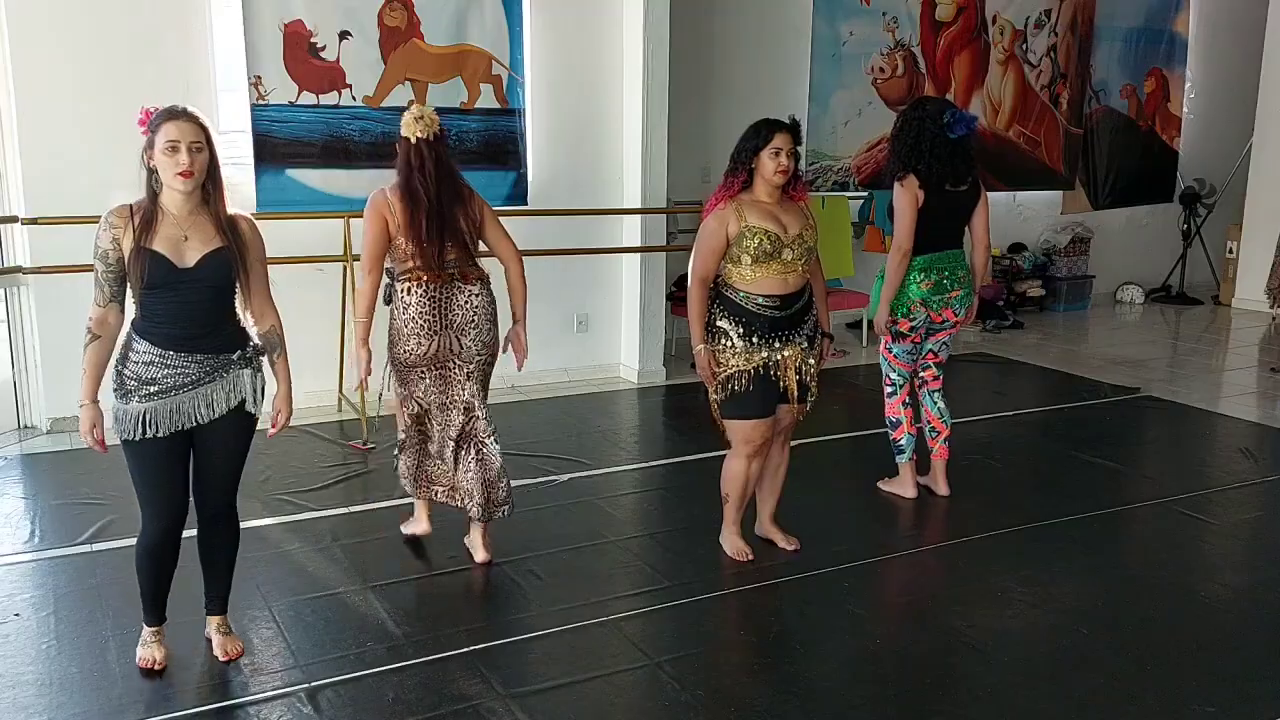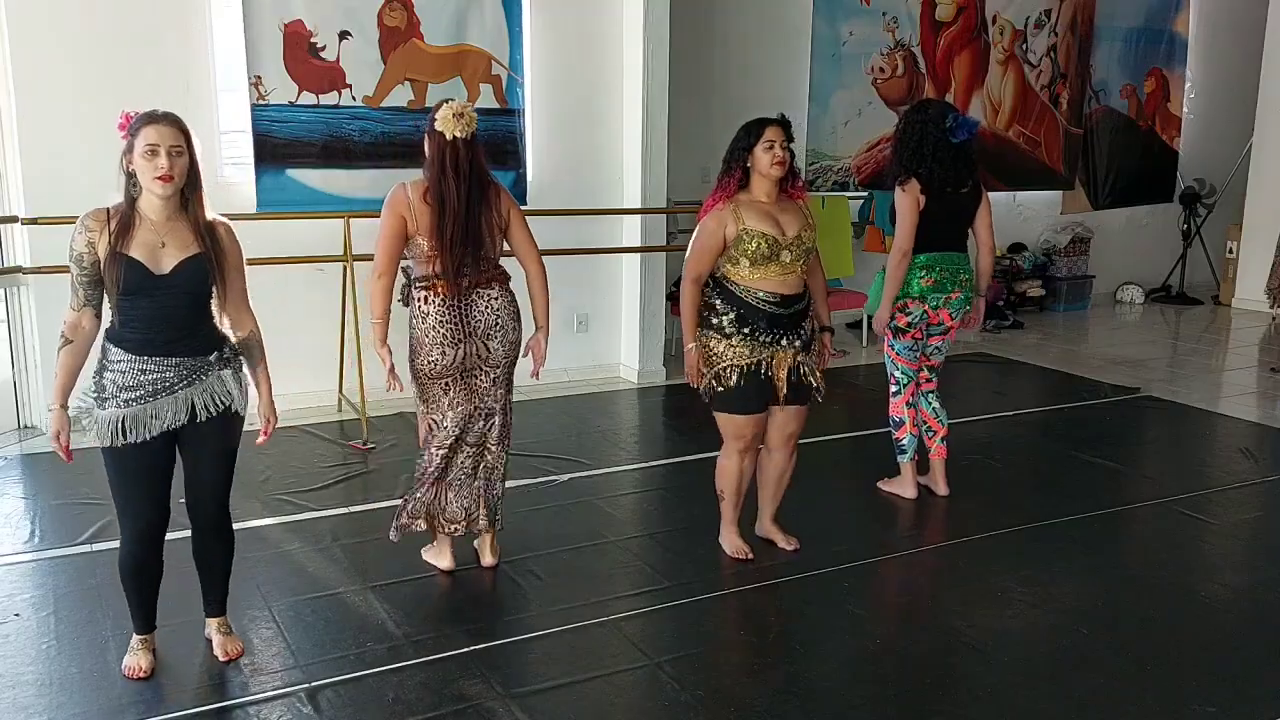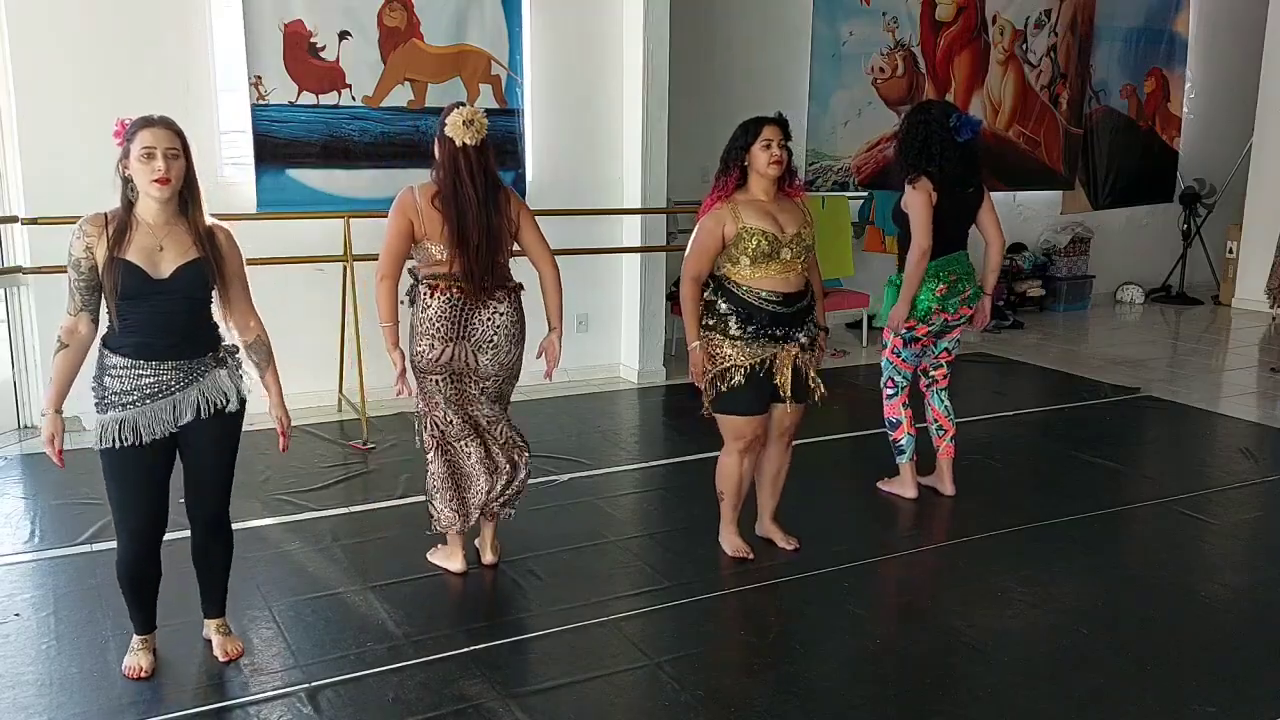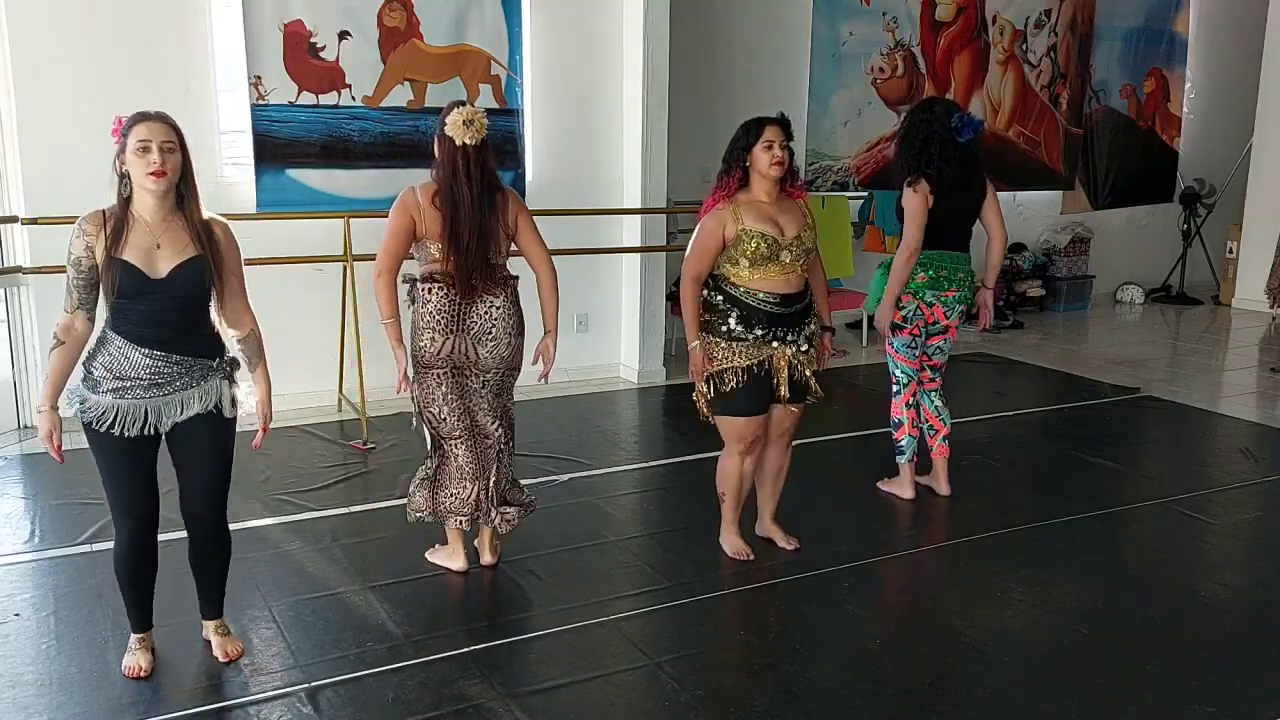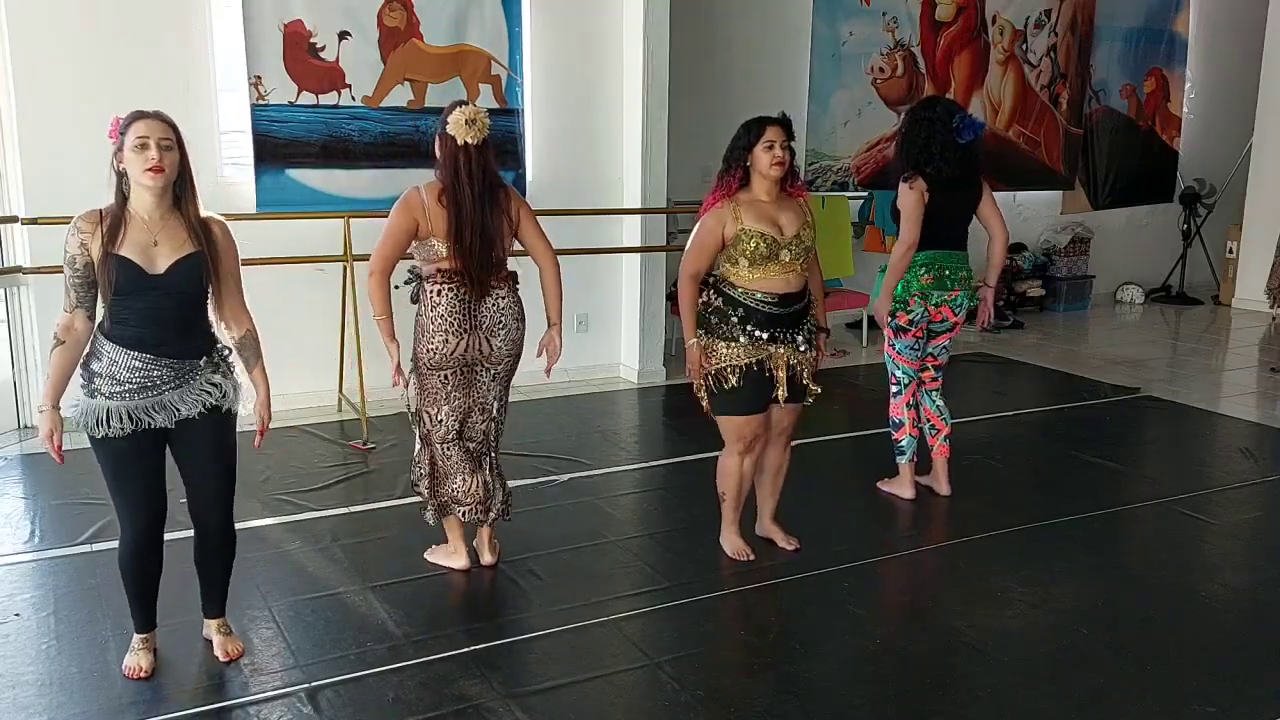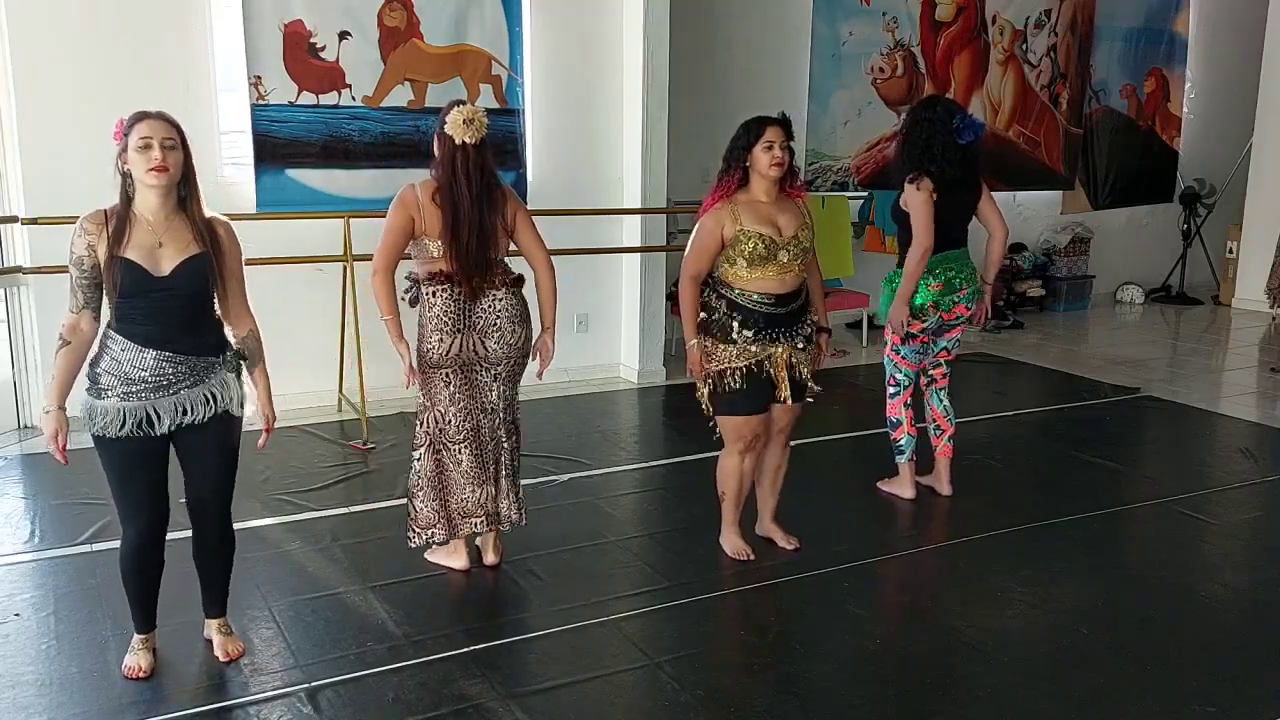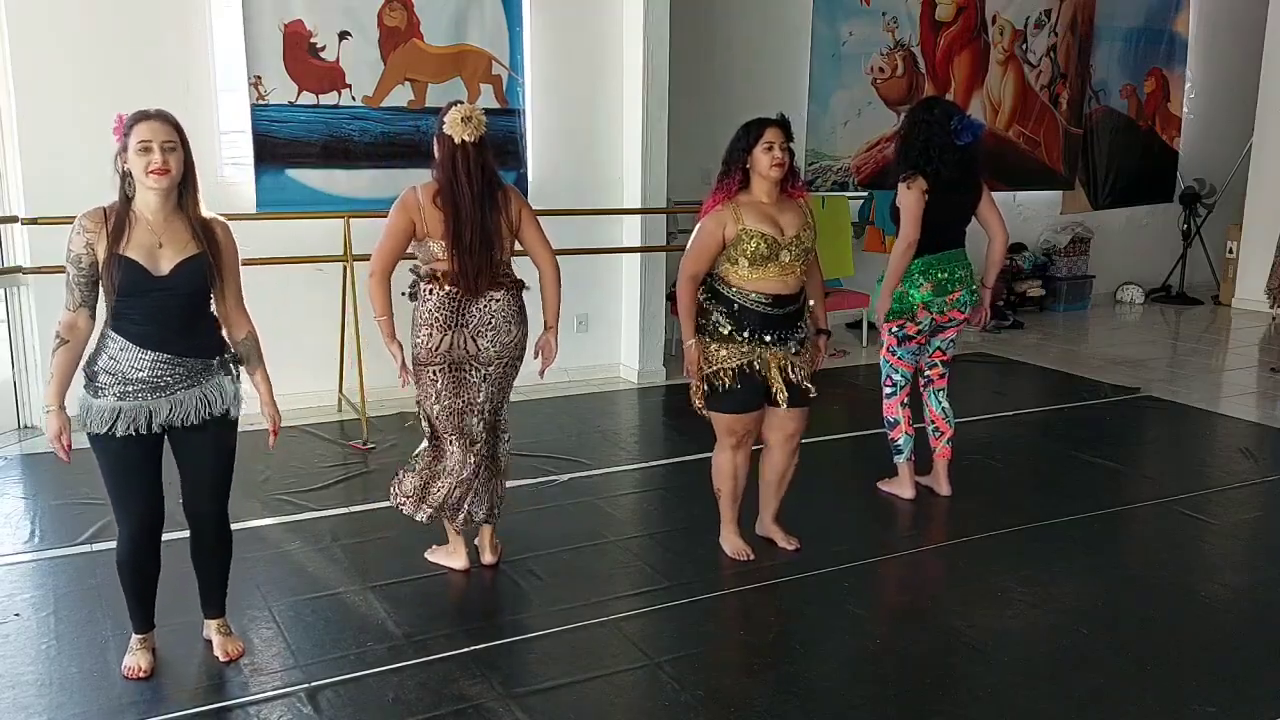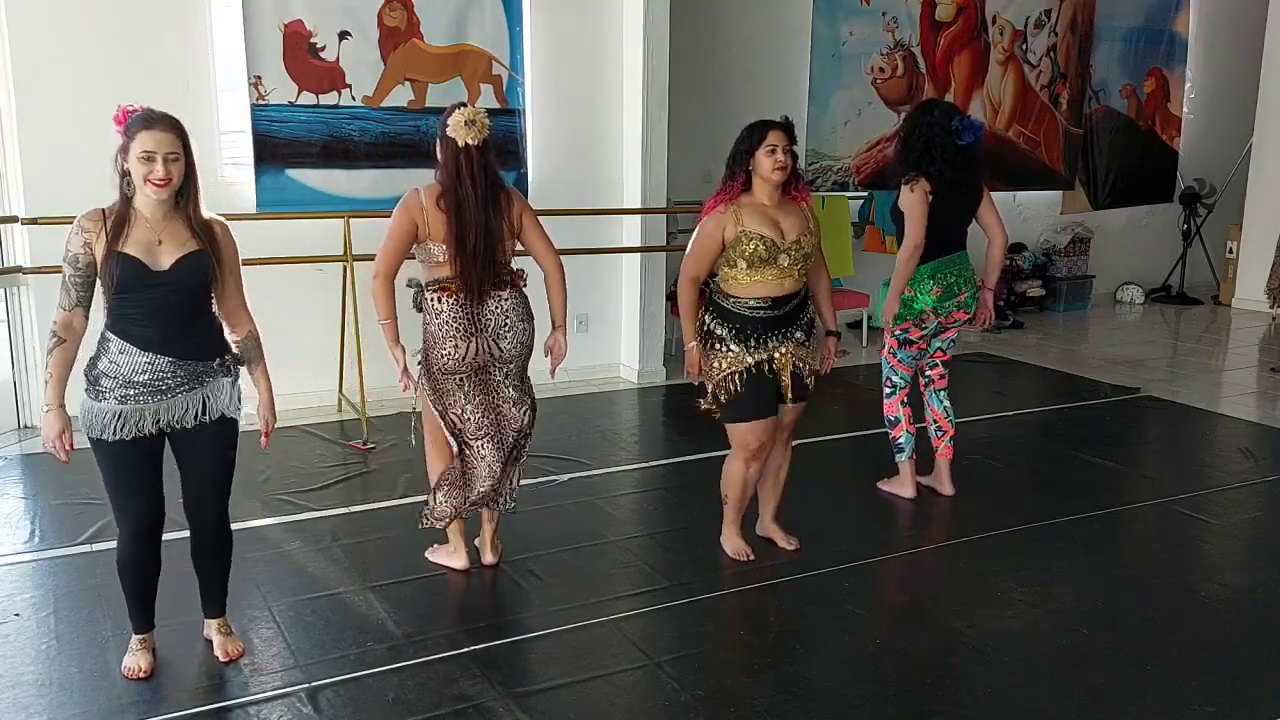
dt=0.5s
person 1, frame 1
left shoulder: (236, 228)
right shoulder: (123, 224)
left elbow: (262, 310)
right elbow: (105, 316)
left wrist: (283, 383)
right wrist: (88, 398)
left hip: (226, 383)
right hip: (151, 386)
left knee: (218, 507)
right knee: (162, 517)
left ankle: (217, 619)
right ankle: (152, 627)
person 1, frame 2
left shoulder: (214, 233)
right shoulder: (99, 228)
left elbow: (240, 317)
right elbow: (81, 320)
left wrist: (265, 391)
right wrist: (59, 403)
left hip: (207, 389)
right hip: (129, 397)
left knee: (211, 514)
right knee: (142, 524)
left ankle: (217, 620)
right ankle: (142, 635)
person 1, frame 3
left shoulder: (213, 238)
right shoulder: (97, 233)
left elbow: (245, 319)
right elbow: (77, 326)
left wrist: (275, 394)
right wrist: (52, 408)
left hip: (207, 391)
right hip: (128, 399)
left knee: (210, 516)
right knee: (138, 532)
left ankle: (215, 621)
right ankle: (142, 635)
person 1, frame 4
left shoulder: (211, 233)
right shoulder: (95, 230)
left elbow: (239, 316)
right elbow: (75, 322)
left wrist: (263, 387)
right wrist: (48, 403)
left hip: (200, 391)
right hip: (119, 395)
left knee: (206, 515)
right knee: (134, 524)
left ankle: (214, 621)
right ankle: (140, 635)
person 1, frame 5
left shoulder: (210, 231)
right shoulder: (92, 229)
left elbow: (235, 315)
right elbow: (75, 322)
left wrist: (262, 388)
right wrist: (49, 404)
left hip: (200, 390)
right hip: (119, 397)
left knee: (213, 513)
right knee: (140, 524)
left ankle: (215, 621)
right ankle: (143, 635)
person 1, frame 6
left shoulder: (214, 232)
right shoulder: (98, 230)
left elbow: (239, 316)
right elbow: (81, 322)
left wrist: (263, 389)
right wrist: (54, 405)
left hip: (206, 392)
right hip: (125, 398)
left knee: (212, 513)
right knee: (142, 524)
left ankle: (217, 620)
right ankle: (143, 635)
person 1, frame 7
left shoulder: (211, 232)
right shoulder: (95, 228)
left elbow: (234, 316)
right elbow: (76, 319)
left wrist: (264, 389)
right wrist: (54, 403)
left hip: (203, 391)
right hip: (122, 396)
left knee: (209, 512)
right knee: (138, 522)
left ankle: (215, 620)
right ankle: (142, 635)
person 1, frame 8
left shoulder: (211, 232)
right shoulder: (95, 229)
left elbow: (236, 314)
right elbow: (70, 319)
left wrist: (264, 387)
right wrist: (53, 404)
left hip: (204, 394)
right hip: (123, 399)
left knee: (210, 514)
right knee: (139, 523)
left ankle: (216, 620)
right ankle: (141, 636)
person 2, frame 1
left shoulder: (385, 201)
right shoulder: (467, 197)
left elbow: (370, 272)
right elbow: (511, 258)
left wrist: (362, 340)
right wrist: (518, 323)
left hip: (417, 315)
right hip: (474, 312)
left knee: (417, 411)
right knee: (470, 418)
left ankle: (422, 514)
right ankle: (479, 536)
person 2, frame 2
left shoulder: (406, 197)
right shoulder: (496, 195)
left elbow: (382, 274)
right elbow: (534, 264)
left wrist: (381, 341)
right wrist: (541, 330)
left hip: (436, 324)
right hip: (495, 320)
left knee: (440, 429)
right knee: (487, 429)
left ankle: (443, 545)
right ankle: (487, 542)
person 2, frame 3
left shoulder: (414, 201)
right shoulder: (506, 199)
left elbow: (386, 276)
right elbow: (547, 265)
left wrist: (393, 345)
right wrist: (554, 331)
left hip: (439, 326)
right hip: (499, 325)
left knee: (447, 433)
right knee: (490, 429)
left ankle: (454, 549)
right ankle: (488, 541)
person 2, frame 4
left shoulder: (416, 200)
right shoulder: (506, 200)
left elbow: (385, 273)
right elbow: (544, 266)
left wrist: (398, 344)
right wrist: (549, 334)
left hip: (439, 324)
right hip: (497, 322)
left knee: (448, 429)
right knee: (490, 427)
left ankle: (454, 547)
right ankle: (488, 542)
person 2, frame 5
left shoulder: (419, 200)
right shoulder: (506, 198)
left elbow: (377, 271)
right elbow: (547, 261)
left wrist: (389, 340)
right wrist: (554, 326)
left hip: (443, 322)
right hip: (500, 319)
left knee: (444, 428)
right knee: (485, 425)
left ankle: (455, 546)
right ankle: (487, 540)
person 2, frame 6
left shoulder: (415, 198)
right shoulder: (504, 198)
left elbow: (381, 270)
right elbow: (542, 264)
left wrist: (399, 340)
right wrist: (548, 330)
left hip: (444, 324)
right hip: (503, 319)
left knee: (450, 428)
right knee: (495, 425)
left ankle: (458, 546)
right ankle: (491, 541)
person 2, frame 7
left shoulder: (418, 200)
right shoulder: (508, 197)
left elbow: (378, 272)
right elbow: (547, 262)
left wrist: (390, 340)
right wrist: (551, 328)
left hip: (440, 323)
right hip: (500, 320)
left knee: (446, 428)
right knee: (487, 427)
left ankle: (455, 547)
right ankle: (487, 540)
person 2, frame 8
left shoulder: (419, 202)
right shoulder: (509, 200)
left elbow: (381, 275)
right elbow: (551, 263)
left wrist: (393, 343)
right wrist: (559, 328)
left hip: (449, 327)
right hip: (507, 322)
left knee: (440, 432)
right knee: (497, 429)
left ankle: (455, 546)
right ankle: (489, 541)
person 3, frame 1
left shoulder: (800, 209)
right shoulder: (728, 212)
left elbow: (814, 271)
right elbow: (699, 280)
left wrist: (824, 330)
right wrist: (700, 344)
left hip: (795, 336)
right hip: (743, 339)
left knee: (781, 435)
right knee: (750, 443)
left ankle: (767, 520)
right ankle: (730, 528)
person 3, frame 2
left shoulder: (798, 207)
right shoulder: (725, 213)
left elbow: (813, 270)
right elbow: (692, 279)
left wrist: (824, 327)
right wrist: (691, 342)
left hip: (792, 339)
right hip: (738, 337)
left knee: (786, 439)
right knee: (742, 441)
left ankle: (767, 520)
right ankle: (728, 527)
person 3, frame 3
left shoulder: (797, 206)
right shoulder: (725, 212)
left elbow: (811, 267)
right elbow: (691, 278)
left wrist: (819, 327)
right wrist: (695, 342)
left hip: (792, 335)
right hip: (739, 337)
left knee: (781, 437)
right knee: (743, 441)
left ankle: (767, 520)
right ankle: (728, 527)
person 3, frame 4
left shoulder: (798, 207)
right shoulder: (725, 212)
left elbow: (813, 269)
right elbow: (691, 279)
left wrist: (824, 326)
right wrist: (696, 342)
left hip: (792, 337)
right hip: (737, 339)
left knee: (781, 437)
right knee: (744, 443)
left ankle: (767, 520)
right ankle: (729, 528)
person 3, frame 5
left shoulder: (799, 206)
right shoulder: (726, 211)
left elbow: (811, 269)
right elbow: (689, 276)
left wrist: (820, 327)
right wrist: (693, 340)
left hip: (791, 336)
right hip: (738, 337)
left knee: (779, 436)
right knee: (744, 442)
left ankle: (767, 520)
right ankle: (729, 528)
person 3, frame 6
left shoulder: (797, 206)
right shoulder: (724, 213)
left elbow: (810, 268)
right elbow: (690, 278)
left wrist: (821, 326)
right wrist: (694, 340)
left hip: (790, 336)
right hip: (737, 338)
left knee: (779, 434)
right knee: (743, 442)
left ankle: (768, 519)
right ankle: (729, 528)
person 3, frame 7
left shoulder: (799, 207)
right shoulder: (726, 213)
left elbow: (811, 270)
right elbow: (689, 277)
left wrist: (820, 328)
right wrist: (690, 340)
left hip: (787, 339)
right hip: (733, 337)
left knee: (787, 436)
right knee: (736, 438)
left ankle: (768, 520)
right ankle: (728, 528)
person 3, frame 8
left shoulder: (802, 209)
right shoulder: (726, 215)
left elbow: (817, 271)
right elbow: (689, 279)
left wrist: (829, 329)
right wrist: (692, 341)
left hip: (790, 339)
right hip: (736, 342)
left knee: (781, 436)
right knee: (752, 446)
left ankle: (768, 520)
right ankle: (730, 528)
person 4, frame 1
left shoulder: (910, 182)
right shoulder: (971, 183)
left elbow: (902, 248)
right elbow: (982, 245)
left wrist: (884, 304)
right wrist: (972, 293)
left hip: (915, 292)
right hip: (953, 289)
left knee: (897, 384)
right knee: (931, 382)
left ankle: (906, 478)
right ankle: (938, 476)
person 4, frame 2
left shoulder: (911, 185)
right shoulder: (971, 185)
left elbow: (903, 250)
right elbow: (986, 246)
left wrist: (886, 302)
right wrist: (978, 295)
left hip: (916, 290)
right hip: (956, 291)
left knee: (901, 385)
right knee: (927, 384)
left ankle: (907, 479)
right ankle: (937, 475)
person 4, frame 3
left shoulder: (921, 183)
right shoulder: (972, 183)
left elbow: (920, 249)
right elbow: (995, 241)
left wrist: (901, 305)
right wrist: (985, 293)
left hip: (925, 294)
right hip: (958, 292)
left knee: (895, 386)
right knee: (935, 383)
left ankle: (906, 478)
right ankle: (944, 475)
person 4, frame 4
left shoulder: (920, 184)
right shoulder: (977, 181)
left elbow: (911, 247)
right elbow: (999, 238)
left wrist: (887, 300)
right wrist: (985, 289)
left hip: (917, 289)
right hip: (955, 290)
left knee: (903, 385)
right knee: (929, 383)
left ankle: (905, 479)
right ankle: (940, 475)
person 4, frame 5
left shoulder: (916, 182)
right shoulder: (973, 181)
left elbow: (907, 243)
right elbow: (1000, 235)
left wrist: (884, 294)
right wrist: (987, 287)
left hip: (915, 290)
right hip: (955, 289)
left knee: (902, 384)
right knee: (930, 382)
left ankle: (905, 479)
right ankle: (940, 476)
person 4, frame 6
left shoulder: (920, 182)
right shoulder: (971, 179)
left elbow: (921, 246)
right elbow: (999, 232)
left wrist: (900, 300)
right wrist: (984, 284)
left hip: (925, 292)
right hip: (958, 288)
left knee: (900, 384)
right knee: (936, 382)
left ankle: (905, 479)
right ankle: (941, 475)
person 4, frame 7
left shoulder: (915, 182)
right shoulder: (971, 181)
left elbow: (907, 241)
right elbow: (999, 236)
left wrist: (885, 294)
right wrist: (985, 289)
left hip: (917, 291)
right hip: (957, 289)
left knee: (895, 384)
right knee: (935, 382)
left ankle: (904, 479)
right ankle: (940, 475)
person 4, frame 8
left shoulder: (917, 183)
right shoulder: (971, 183)
left elbow: (914, 244)
right elbow: (999, 238)
left wrist: (891, 297)
right wrist: (986, 290)
left hip: (922, 293)
right hip: (957, 292)
left knee: (895, 384)
right knee: (935, 383)
left ankle: (906, 478)
right ankle: (942, 475)
